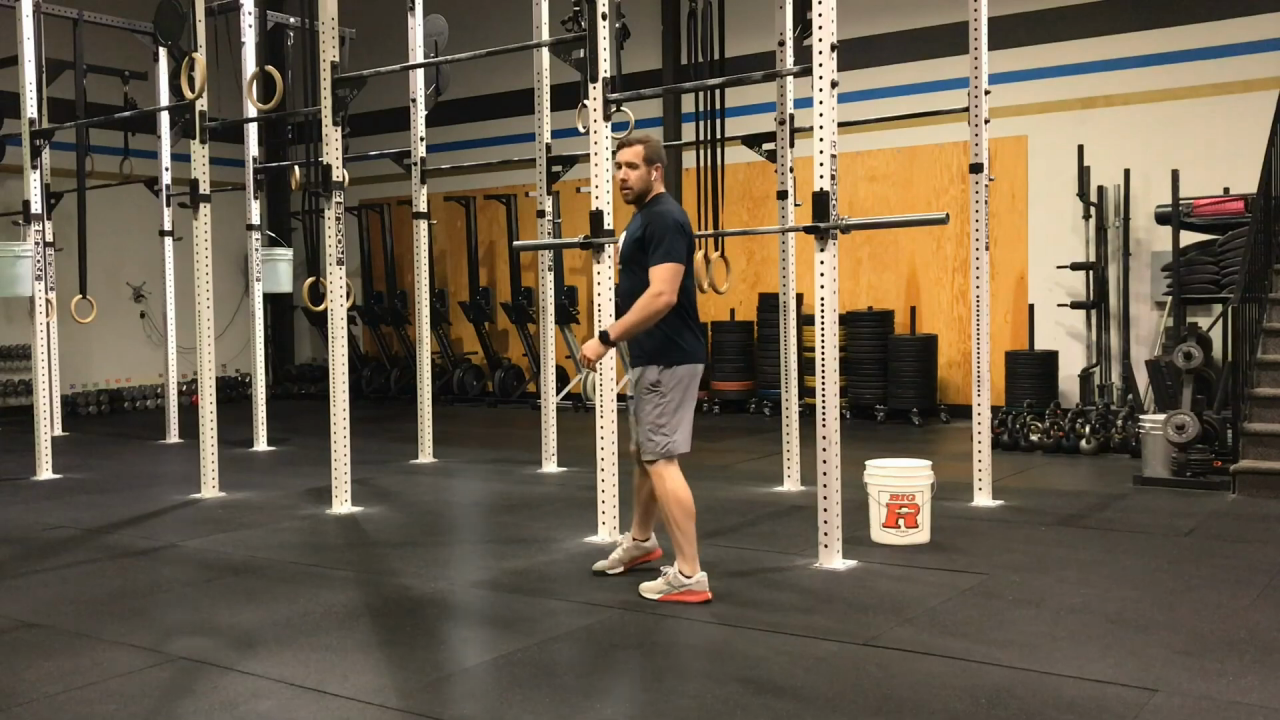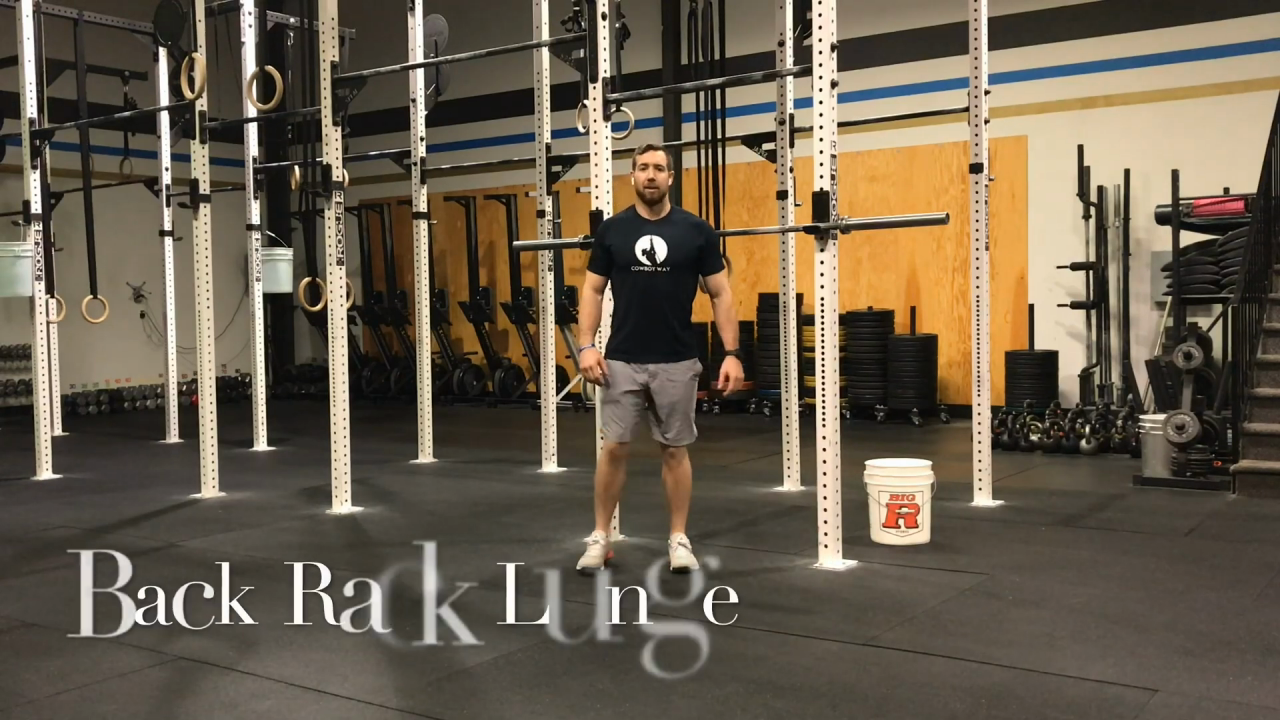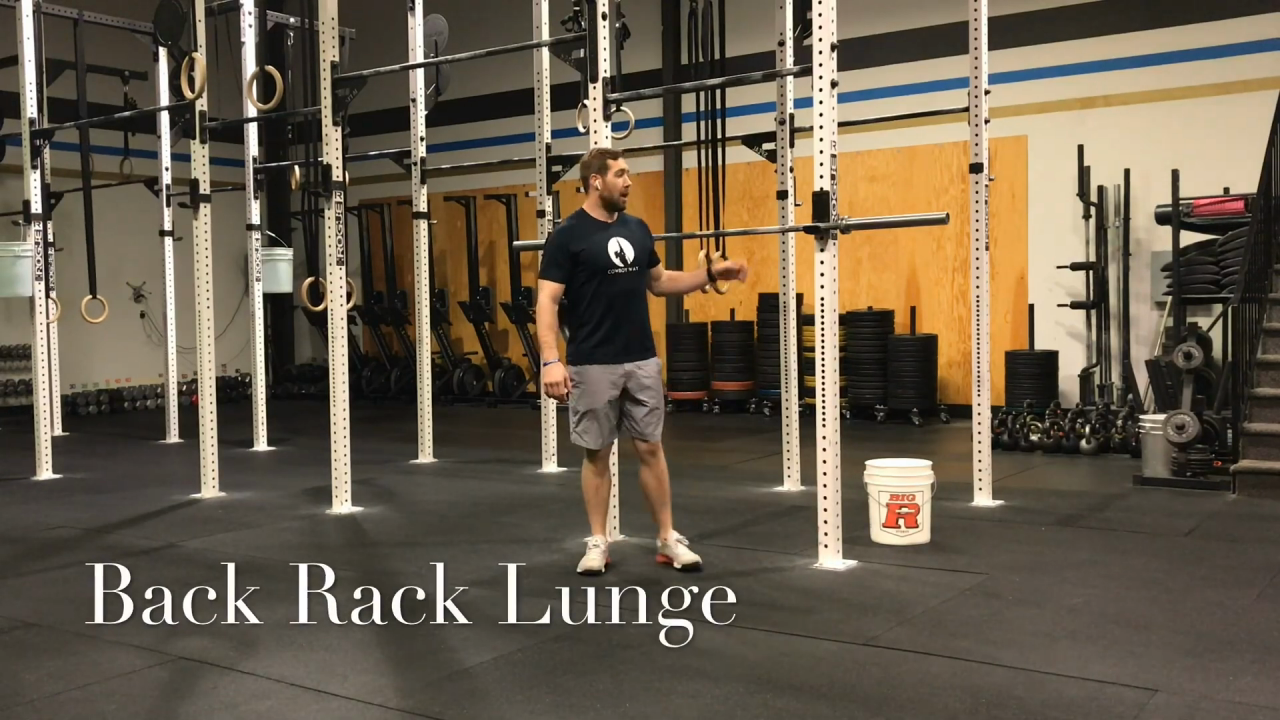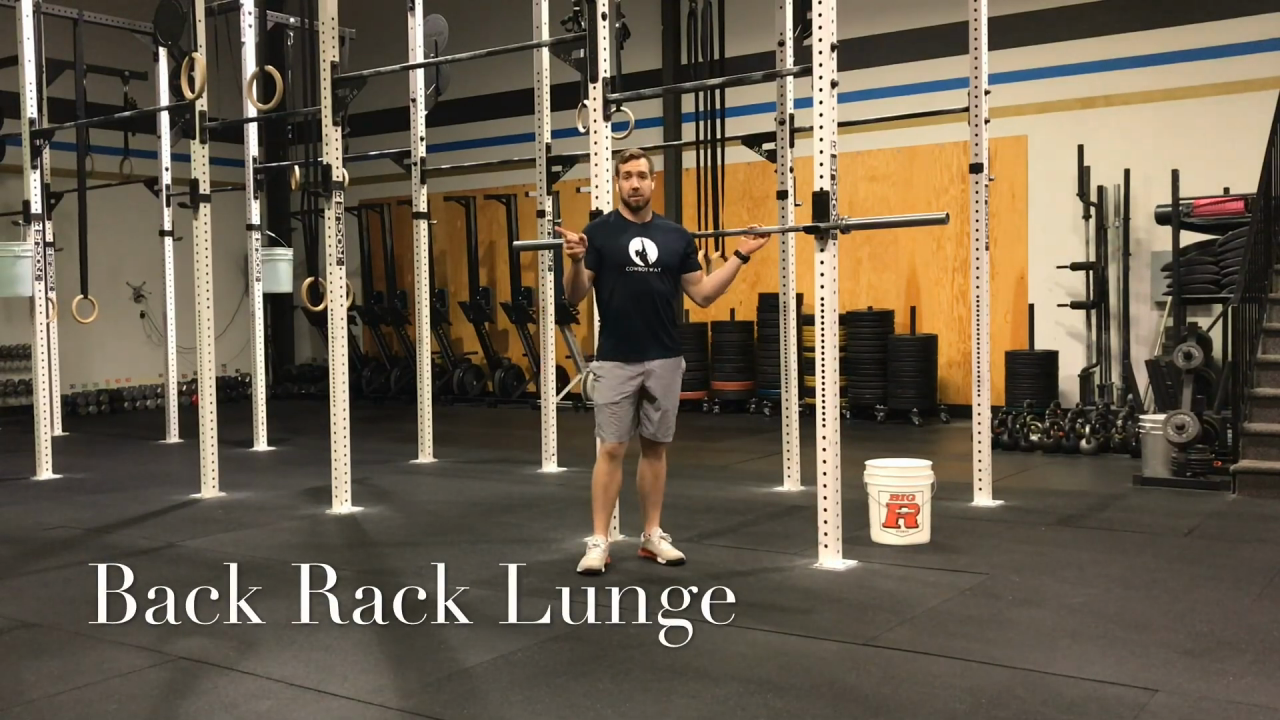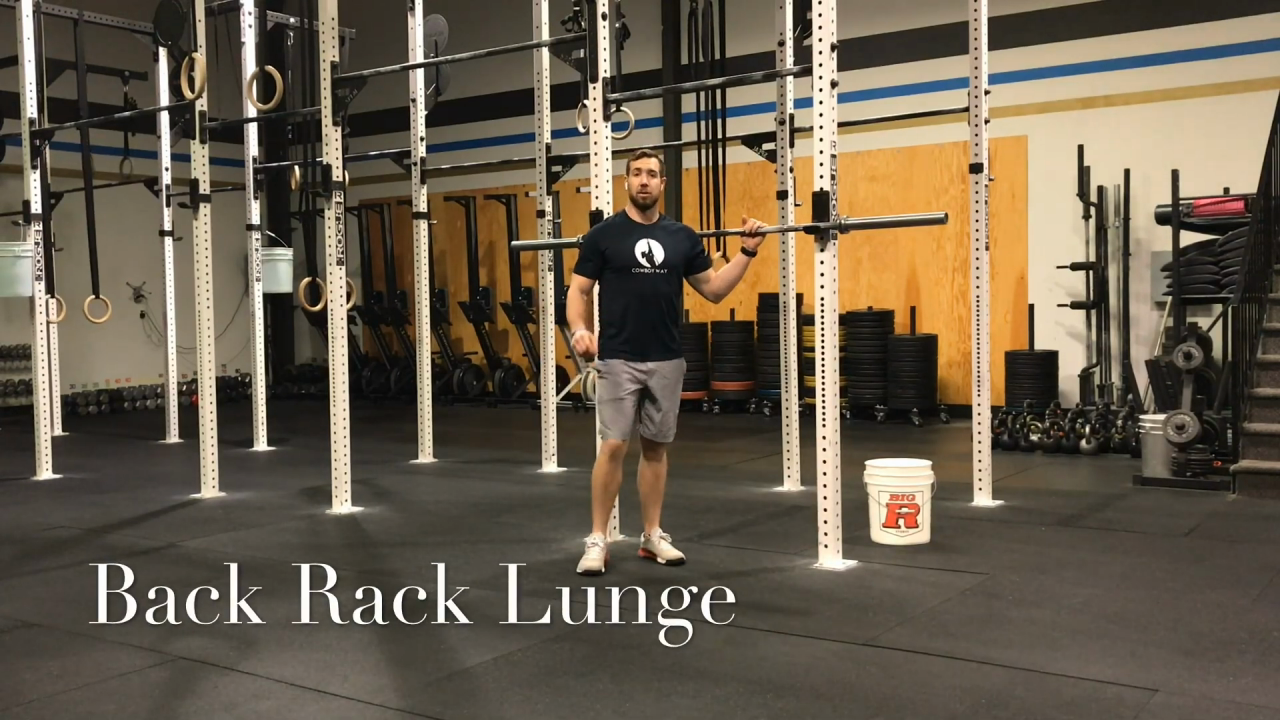
dt=1s
person 1, frame 1
left shoulder: (661, 218)
right shoulder: (652, 217)
left elbow: (661, 295)
left wrist: (605, 339)
left hip: (666, 359)
right hip: (658, 357)
left knee: (661, 461)
right knee: (643, 454)
left ankle: (689, 575)
right ankle: (640, 541)
person 1, frame 2
left shoulder: (696, 231)
right shoulder: (612, 230)
left elbow: (721, 295)
right elbow: (592, 291)
left wrist: (732, 353)
right wrist: (587, 345)
left hip: (677, 362)
right hip: (622, 360)
left knee: (674, 450)
right knee: (613, 448)
left ankle: (678, 538)
right ankle: (600, 536)
person 1, frame 3
left shoulder: (637, 229)
right shoulder: (567, 236)
left elbow: (659, 282)
right elbow: (547, 301)
left wrist: (711, 274)
right wrist: (551, 360)
left hip: (643, 360)
right hip: (592, 364)
left knee: (650, 448)
right knee: (597, 453)
left ankle: (668, 538)
right ankle: (598, 541)
person 1, frame 4
left shoulder: (676, 235)
right shoulder: (598, 232)
left elbow: (702, 293)
right elbow: (574, 296)
left wrist: (741, 255)
right wrist: (576, 261)
left hip: (665, 359)
right hip: (616, 360)
left knee: (655, 447)
right knee: (611, 448)
left ankle: (652, 535)
right ankle: (599, 541)
person 1, frame 5
left shoulder: (682, 237)
right shoulder: (604, 234)
left elbow: (714, 289)
right elbow: (578, 290)
left wrist: (747, 251)
right wrist: (580, 329)
left hip: (667, 360)
right hip: (618, 359)
left knee: (656, 446)
right knee: (614, 446)
left ankle: (652, 535)
right ankle: (597, 539)
